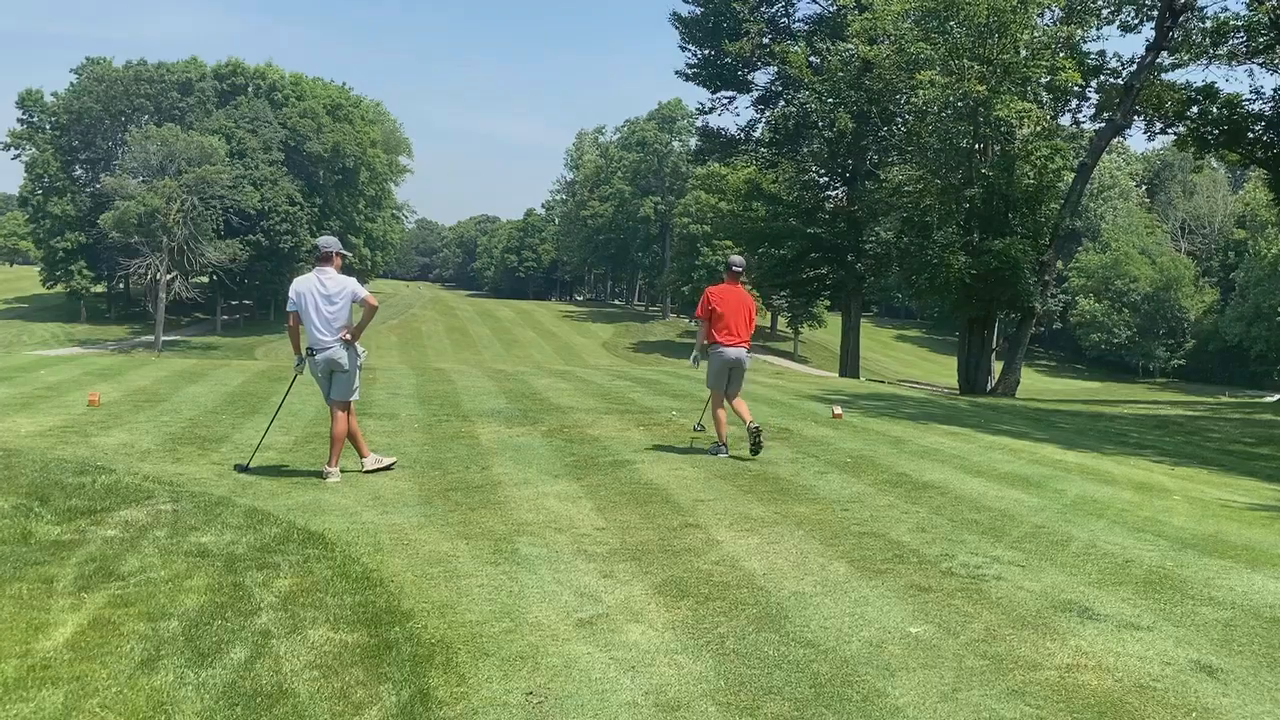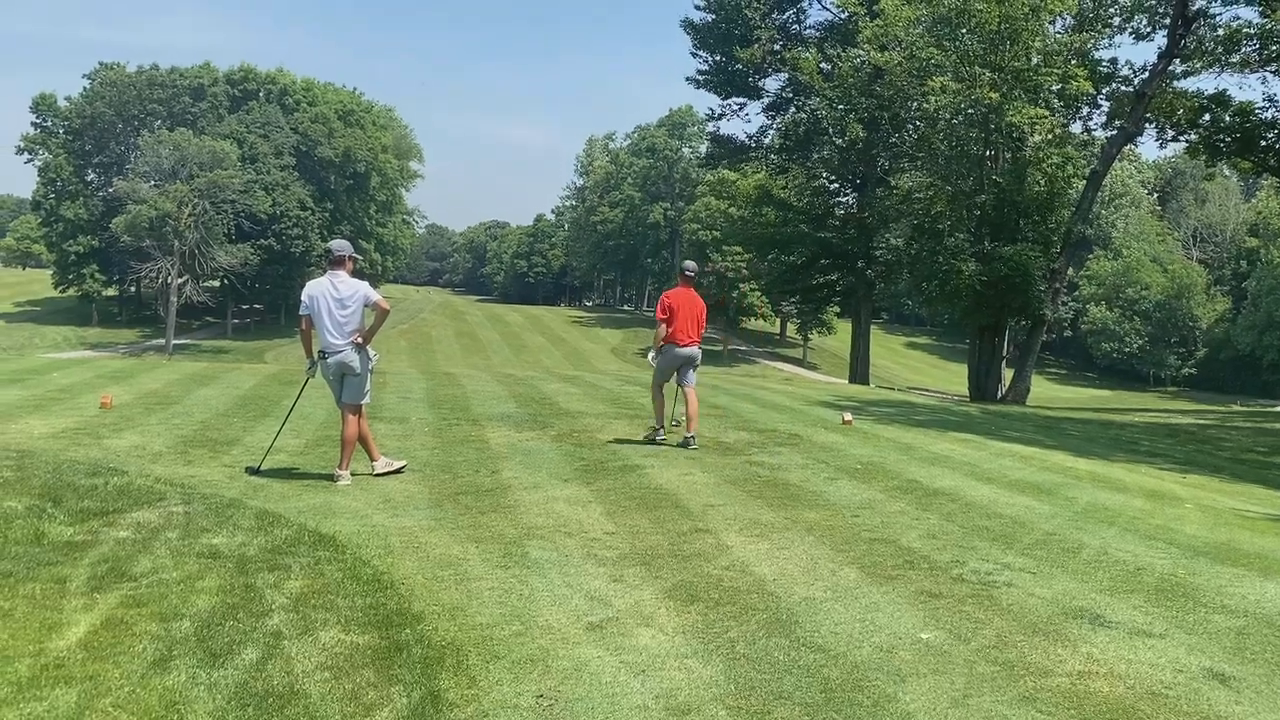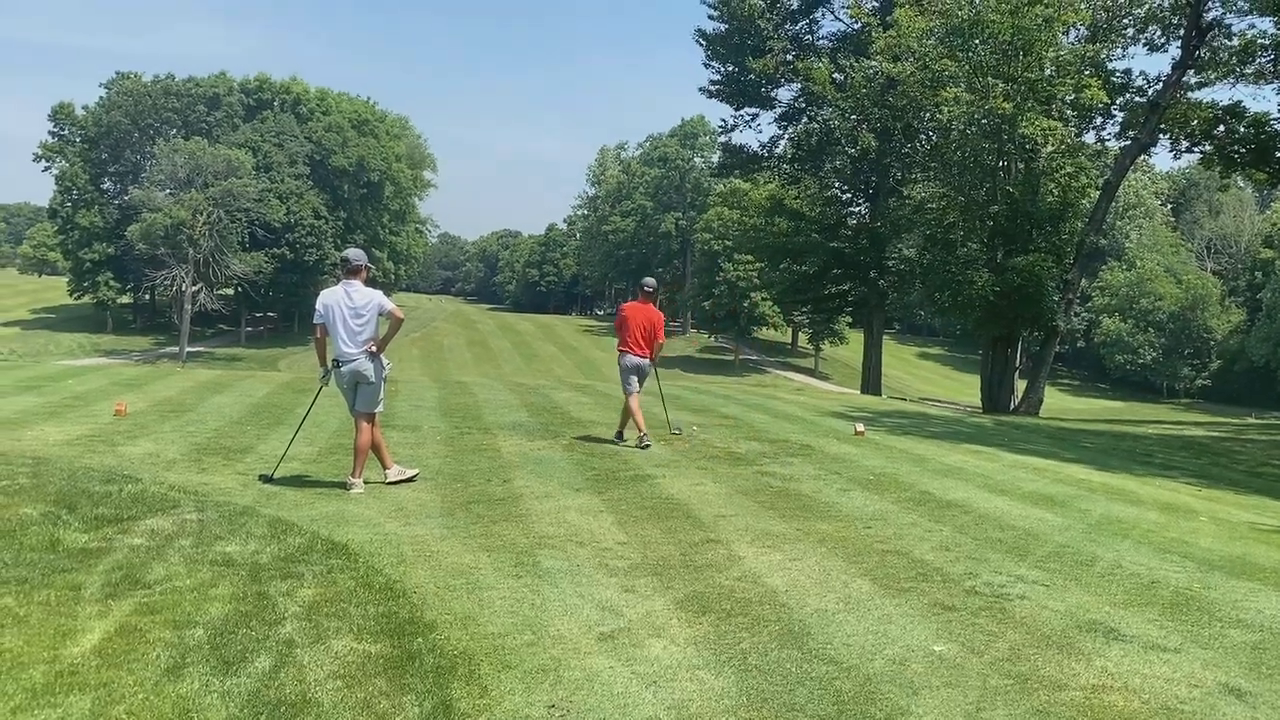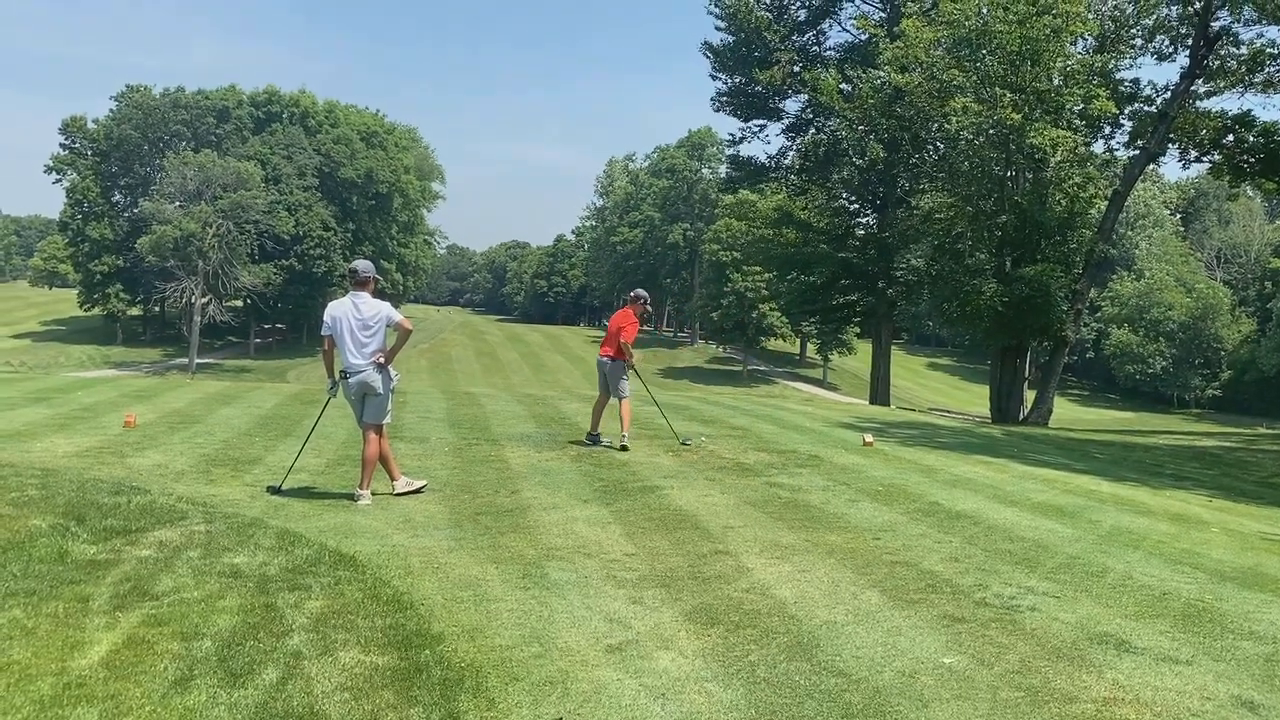
dt=0.7s
person 1, frame 1
left shoulder: (299, 284)
right shoulder: (346, 283)
left elbow: (292, 324)
right elbow: (372, 304)
left wrist: (298, 355)
right wrist: (357, 332)
left hip: (316, 356)
right hip: (343, 351)
left knee: (345, 408)
right knee: (340, 410)
left ankle: (367, 458)
right ankle: (332, 468)
person 1, frame 2
left shoulder: (311, 288)
right shoulder: (358, 286)
left elbow: (304, 327)
right elbow: (384, 307)
left wrist: (309, 359)
right wrist: (369, 335)
left hip: (328, 359)
right hip: (354, 355)
left knee: (356, 411)
right knee: (352, 413)
left ankle: (377, 461)
right ankle: (342, 471)
person 1, frame 3
left shoulder: (325, 297)
right shoulder: (373, 296)
left elbow: (319, 336)
right elbow: (399, 316)
left wrist: (323, 367)
right wrist: (382, 344)
left hip: (342, 367)
right hip: (368, 363)
left knee: (370, 420)
right knee: (365, 422)
left ankle: (390, 469)
right ankle: (355, 479)
person 1, frame 4
left shoulder: (333, 308)
right shoulder: (380, 307)
left elbow: (327, 348)
right elbow: (407, 327)
left wrist: (331, 379)
right wrist: (391, 355)
left hip: (350, 378)
right hip: (376, 374)
left knee: (377, 431)
right knee: (373, 433)
left ankle: (398, 480)
right ankle: (363, 490)
person 2, frame 1
left shoulder: (712, 293)
right shoulder: (748, 298)
left elbow: (704, 324)
right elbow: (751, 329)
left wrist: (698, 350)
left hip: (720, 350)
right hip: (741, 352)
left knee: (717, 398)
right knee: (734, 396)
left ankle: (722, 445)
right ankle: (751, 425)
person 2, frame 2
left shoulder: (668, 296)
right shoulder: (700, 301)
left elbow: (662, 325)
right elbow: (701, 330)
left wrist: (654, 349)
left hip: (672, 348)
right hip: (694, 349)
left knee: (657, 385)
right knee: (689, 392)
left ankle: (659, 428)
right ankle: (690, 436)
person 2, frame 3
left shoulder: (625, 308)
right shoulder: (658, 315)
left elbow: (618, 331)
right elbow: (660, 341)
right wrist: (654, 357)
left hip: (628, 358)
right hip: (645, 360)
left knee: (632, 397)
right knee: (632, 395)
left ankle: (643, 435)
right ankle: (620, 433)
person 2, frame 4
left shoulder: (619, 314)
right shoulder: (633, 320)
right elbow: (623, 342)
left wrist: (626, 358)
right wrist: (631, 357)
left hip: (602, 358)
right hip: (615, 361)
left knee: (603, 397)
right knee: (624, 399)
left ankle: (593, 434)
right ankle: (624, 436)
